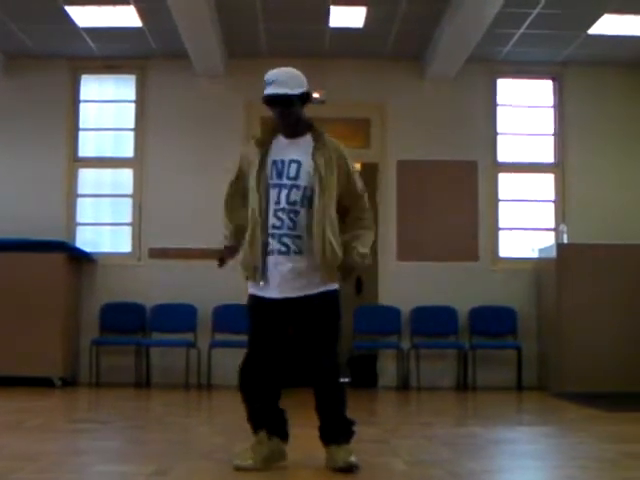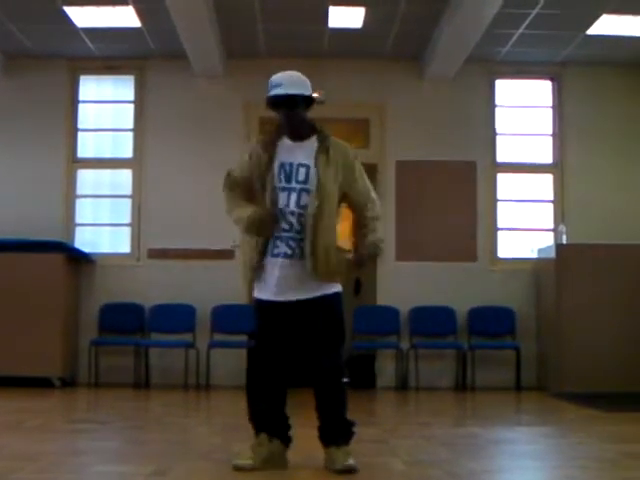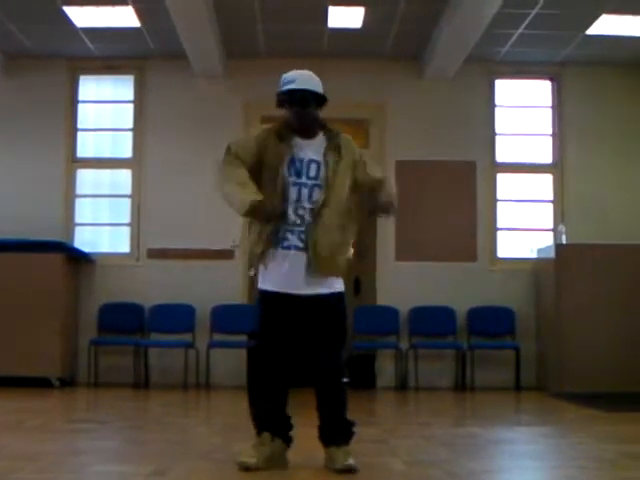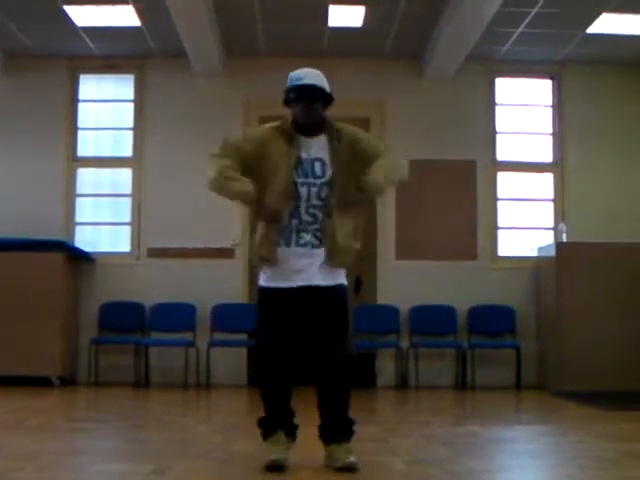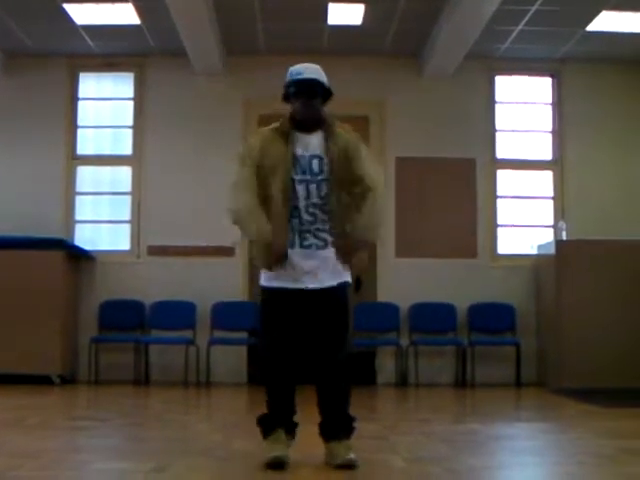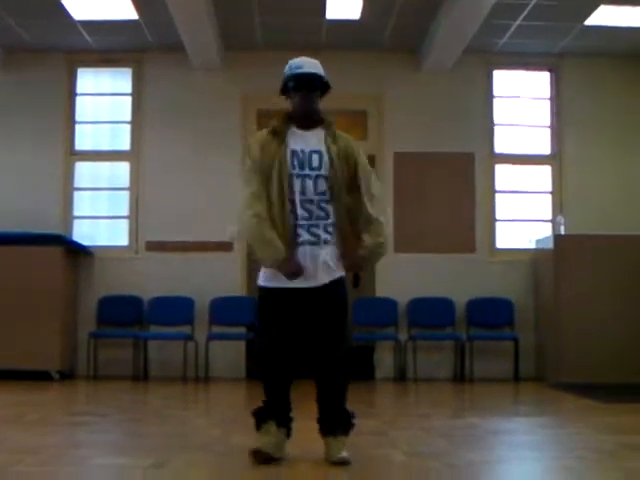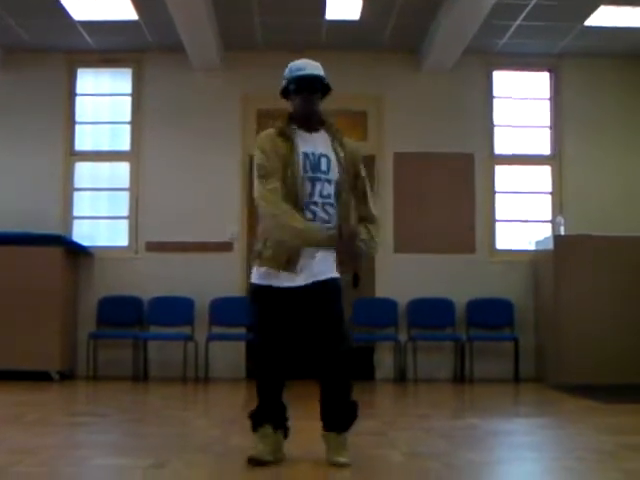
dt=0.1s
person 1, frame 1
left shoulder: (330, 151)
right shoulder: (256, 151)
left elbow: (356, 205)
right elbow: (238, 199)
left wrist: (356, 250)
right wrist: (233, 238)
left hip: (317, 280)
right hip: (266, 280)
left knee: (324, 367)
right knee: (258, 368)
left ankle: (337, 443)
right ankle: (269, 440)
person 1, frame 2
left shoulder: (337, 154)
right shoulder: (262, 152)
left elbow: (364, 203)
right elbow: (234, 188)
left wrist: (369, 241)
right wrist: (249, 217)
left hip: (320, 282)
right hip: (270, 283)
left knee: (327, 369)
right knee: (264, 369)
left ankle: (337, 445)
right ankle: (269, 442)
person 1, frame 3
left shoulder: (344, 149)
right shoulder: (266, 140)
left elbow: (378, 185)
right elbow: (231, 167)
left wrist: (379, 199)
right wrist: (254, 202)
left hip: (323, 280)
right hip: (274, 277)
left knee: (328, 367)
right knee: (265, 365)
left ankle: (336, 443)
right ankle: (269, 440)
person 1, frame 4
left shoulder: (346, 141)
right shoulder: (268, 140)
left elbow: (391, 164)
right elbow: (220, 165)
left wrist: (367, 188)
right wrist: (254, 199)
left hip: (327, 273)
right hip: (278, 274)
left knee: (332, 363)
right knee: (275, 362)
left ankle: (337, 442)
right ankle: (278, 438)
person 1, frame 5
left shoulder: (343, 141)
right shoulder: (267, 142)
left elbow: (370, 188)
right elbow: (243, 197)
left wrist: (359, 238)
right wrist: (266, 238)
left hip: (331, 272)
right hip: (281, 272)
left knee: (332, 362)
right knee: (278, 361)
left ankle: (337, 439)
right ankle: (280, 437)
person 1, frame 6
left shoulder: (342, 145)
right shoulder: (265, 144)
left elbow: (366, 198)
right elbow: (256, 207)
left wrist: (371, 247)
right wrist: (276, 255)
left hip: (329, 270)
right hip: (279, 273)
left knee: (331, 359)
right knee: (275, 358)
left ankle: (335, 435)
right ankle: (272, 431)
person 1, frame 7
left shoulder: (343, 148)
right shoulder: (271, 144)
left elbow: (364, 204)
right elbow: (270, 202)
left wrist: (360, 241)
right wrist: (312, 234)
left hip: (323, 272)
right hip: (275, 272)
left knee: (334, 358)
right knee: (270, 361)
left ankle: (336, 436)
right ankle: (269, 434)
